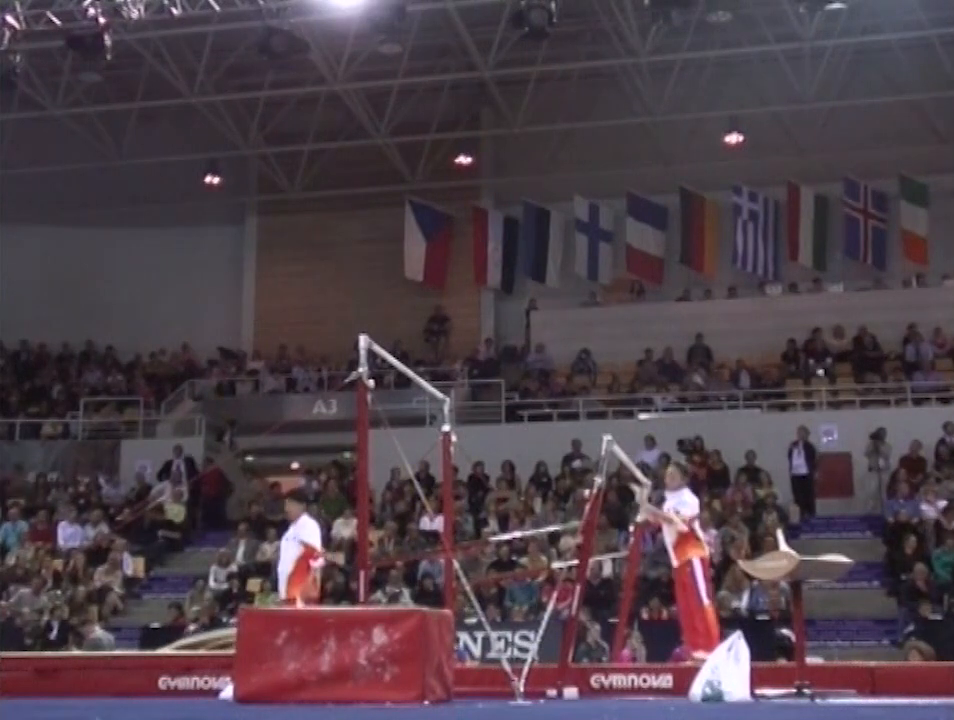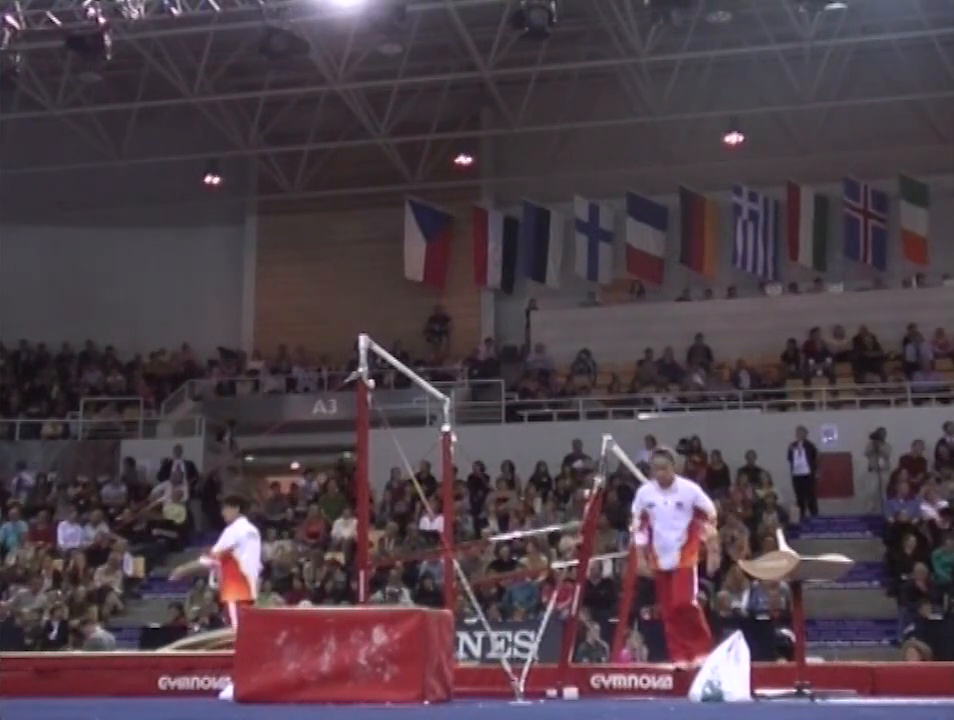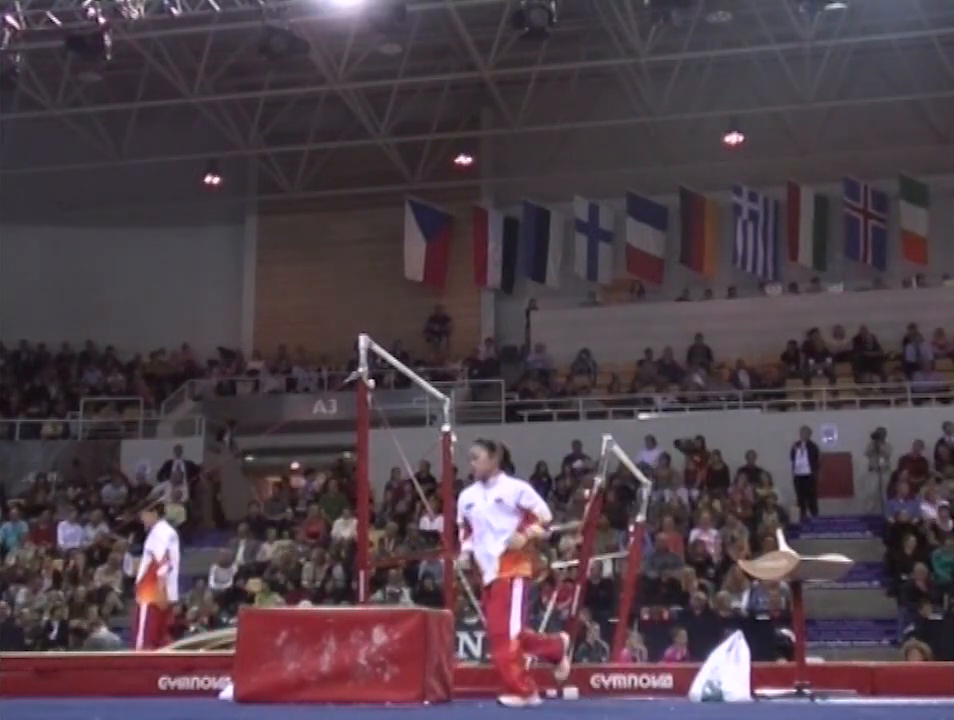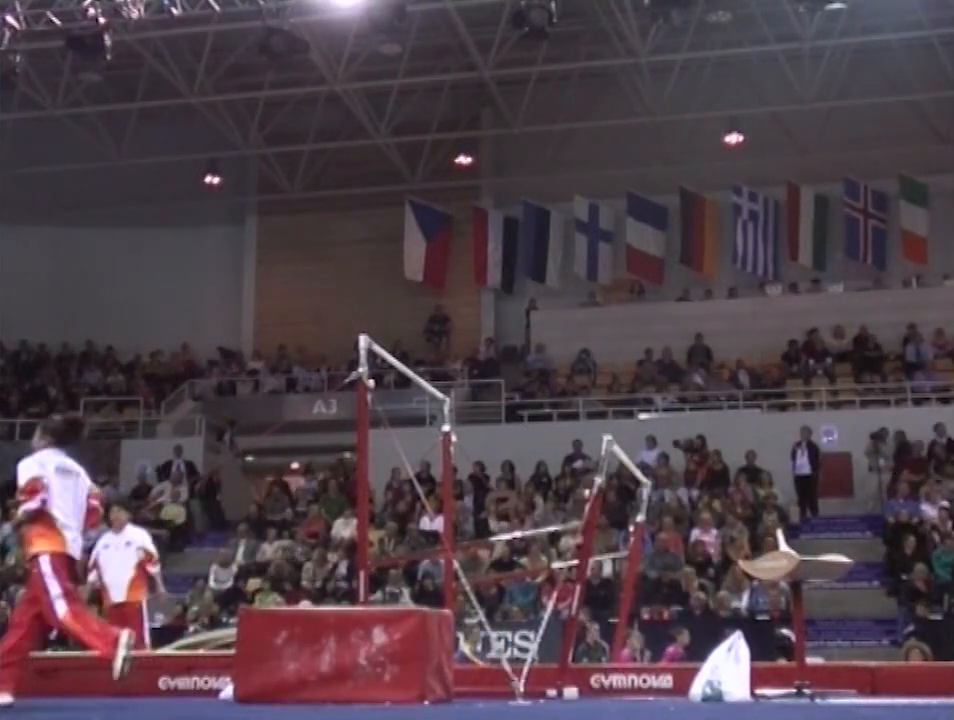
dt=1s
person 1, frame 1
left shoulder: (686, 499)
right shoulder: (670, 498)
left elbow: (683, 522)
right elbow: (665, 521)
left wrist: (660, 515)
right wrist: (649, 512)
left hip: (692, 557)
right hip: (679, 560)
left knee: (700, 601)
right knee: (684, 607)
left ankle: (710, 647)
right ankle: (695, 648)
person 1, frame 2
left shoulder: (691, 490)
right shoulder: (644, 493)
left elbow: (708, 519)
right elbow: (639, 524)
left wrist: (713, 551)
right wrist: (640, 556)
left hip: (685, 557)
right hip: (659, 560)
left knee: (685, 604)
right knee: (669, 611)
left ankle: (701, 647)
right ankle: (680, 655)
person 1, frame 3
left shoulder: (516, 488)
right shoulder: (466, 496)
left elbow: (543, 519)
right elbow: (465, 532)
left wrist: (523, 539)
right wrist: (465, 555)
left hip: (513, 569)
right hip: (488, 573)
left knee: (505, 630)
right knee: (501, 631)
left ankle: (522, 690)
right ankle: (555, 648)
person 1, frame 4
left shoulder: (31, 464)
right shoulder: (77, 470)
left elbow: (33, 498)
right elbow: (95, 511)
left hip: (46, 547)
right hip: (68, 550)
left knee: (59, 604)
right knee: (25, 616)
left ankle: (111, 641)
